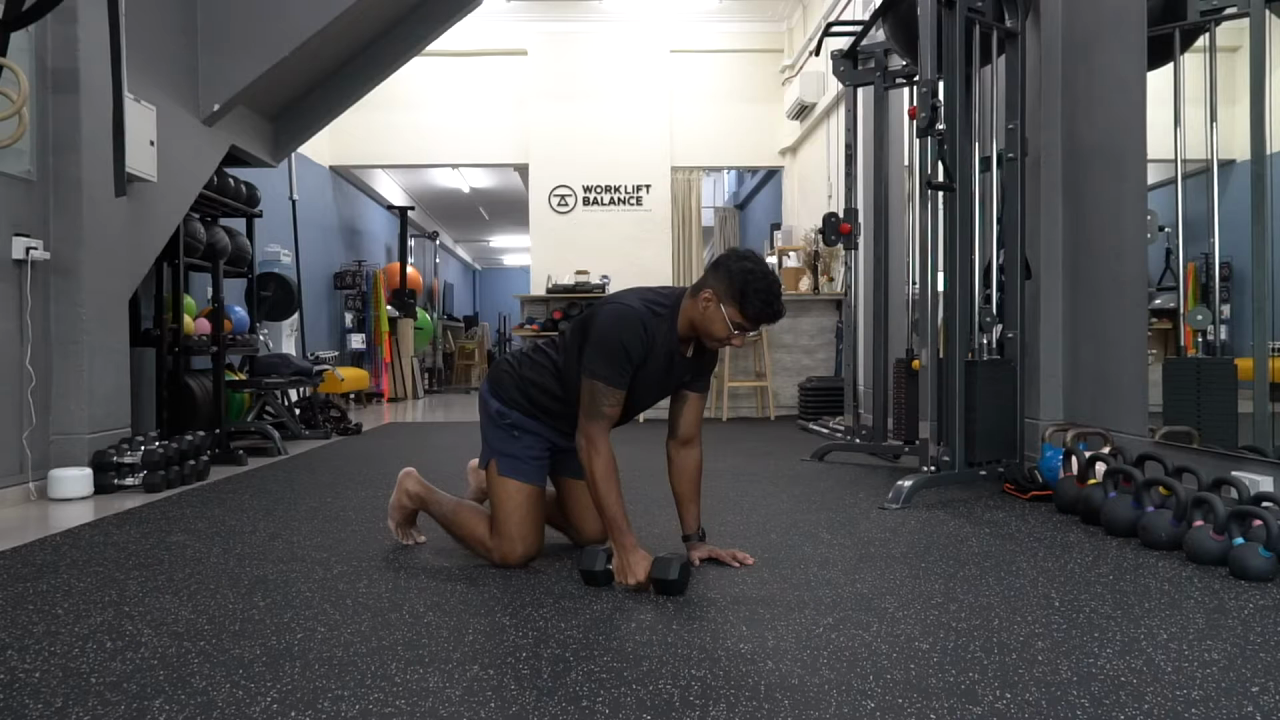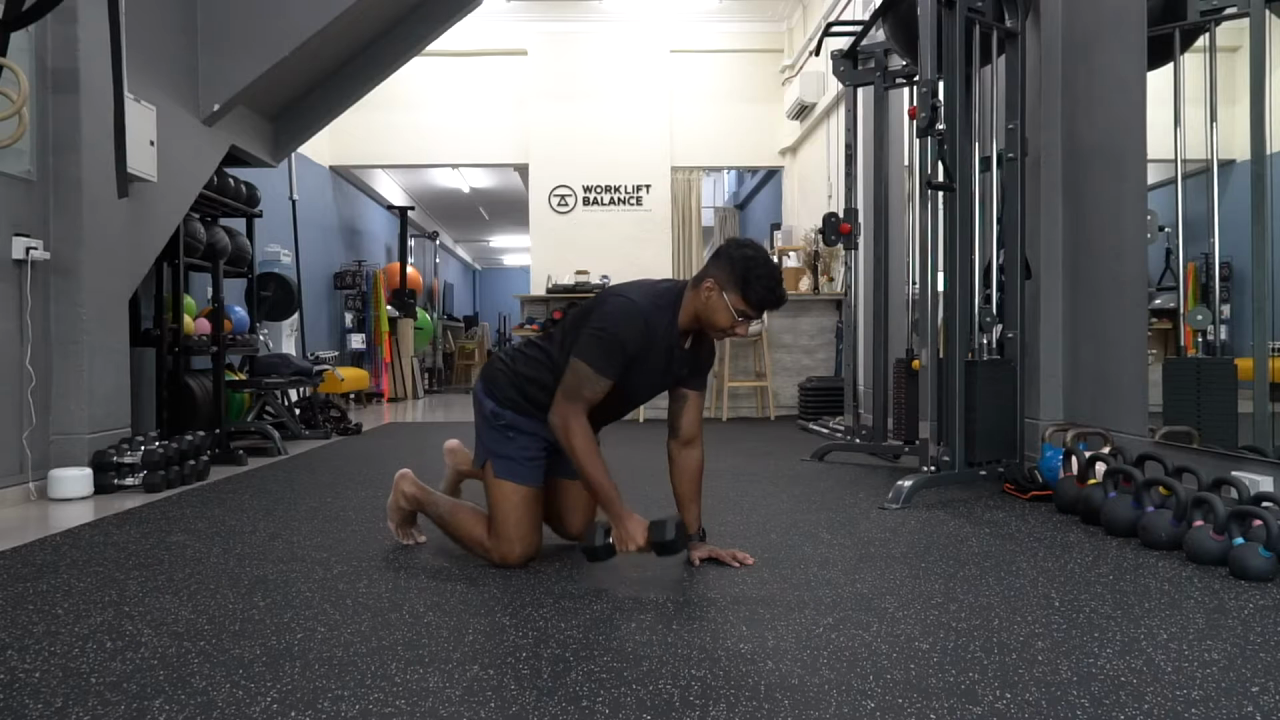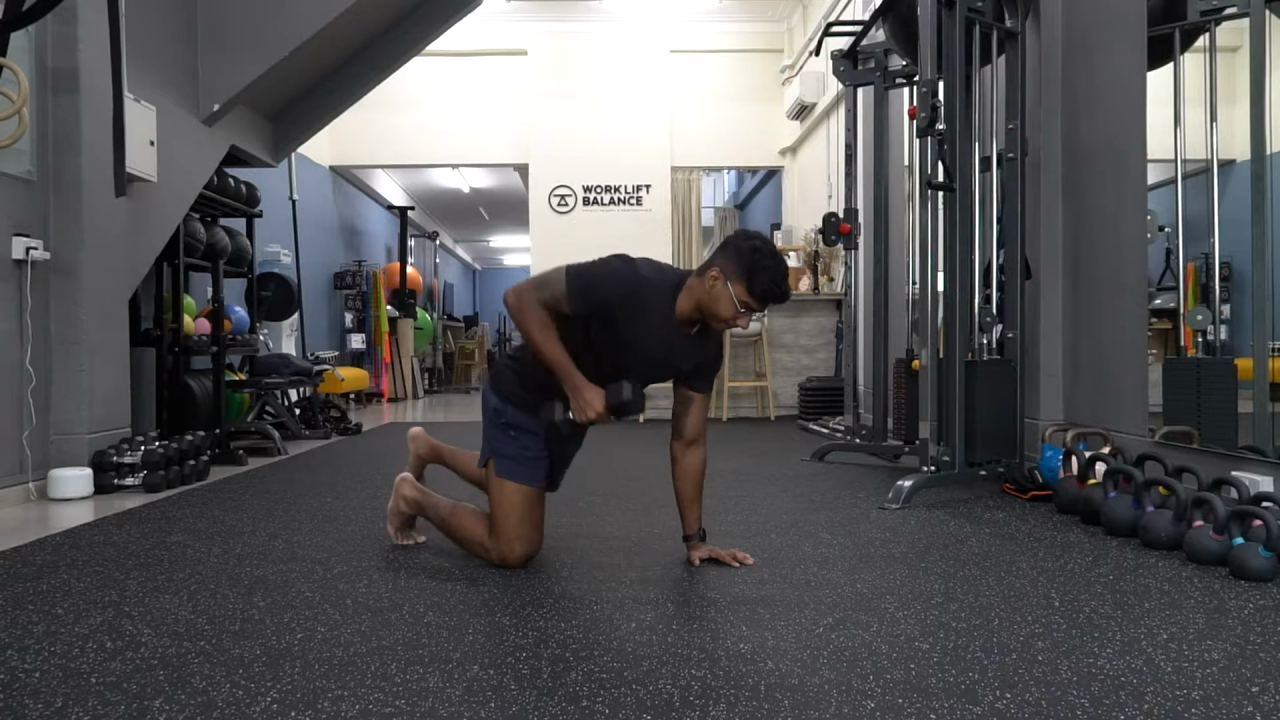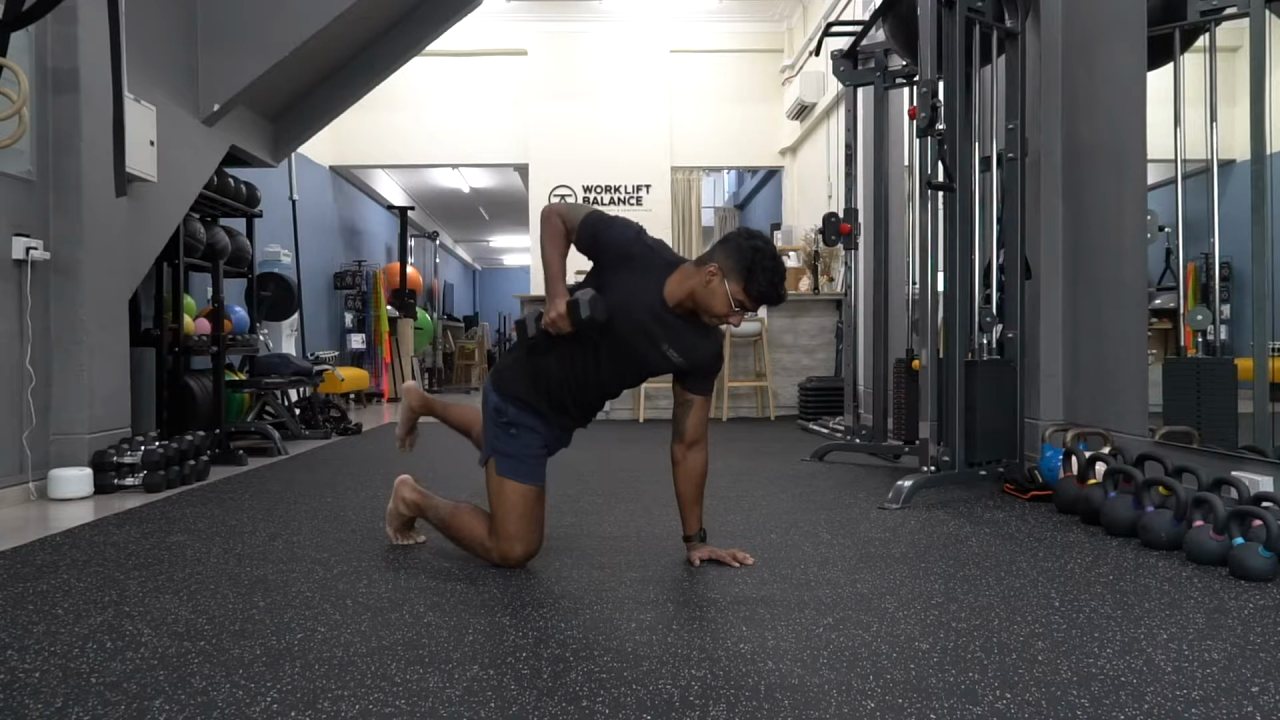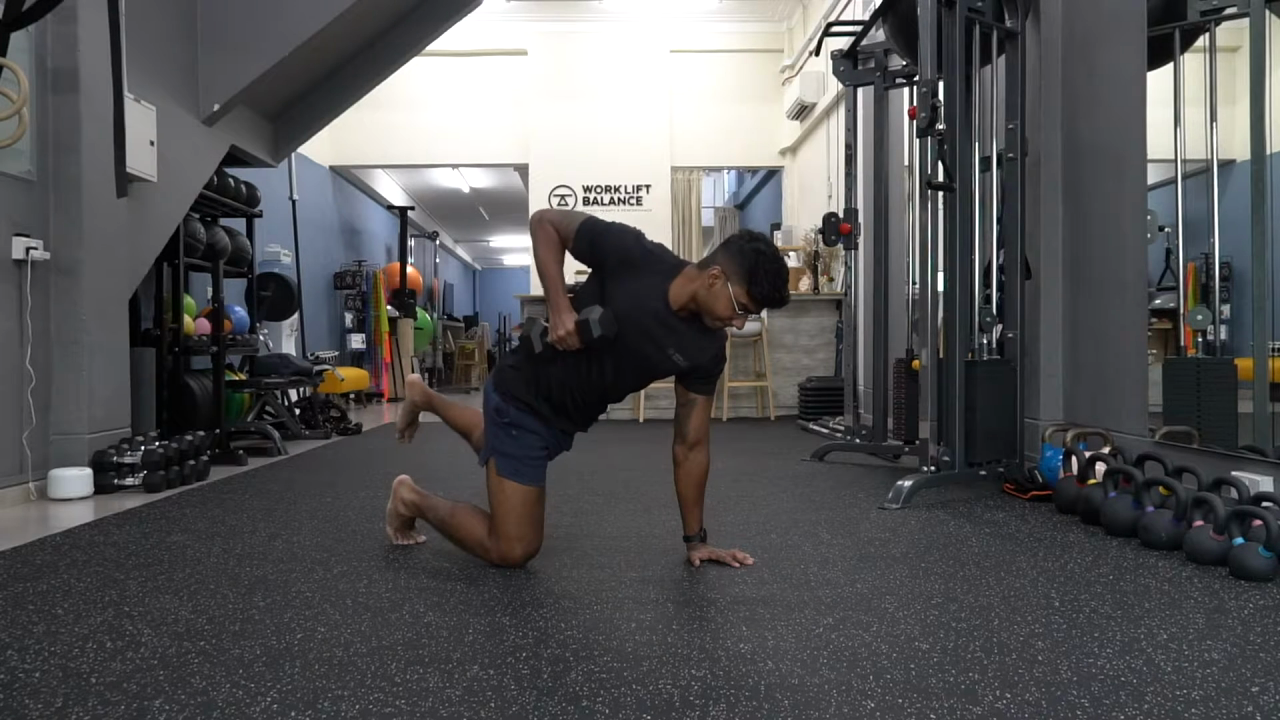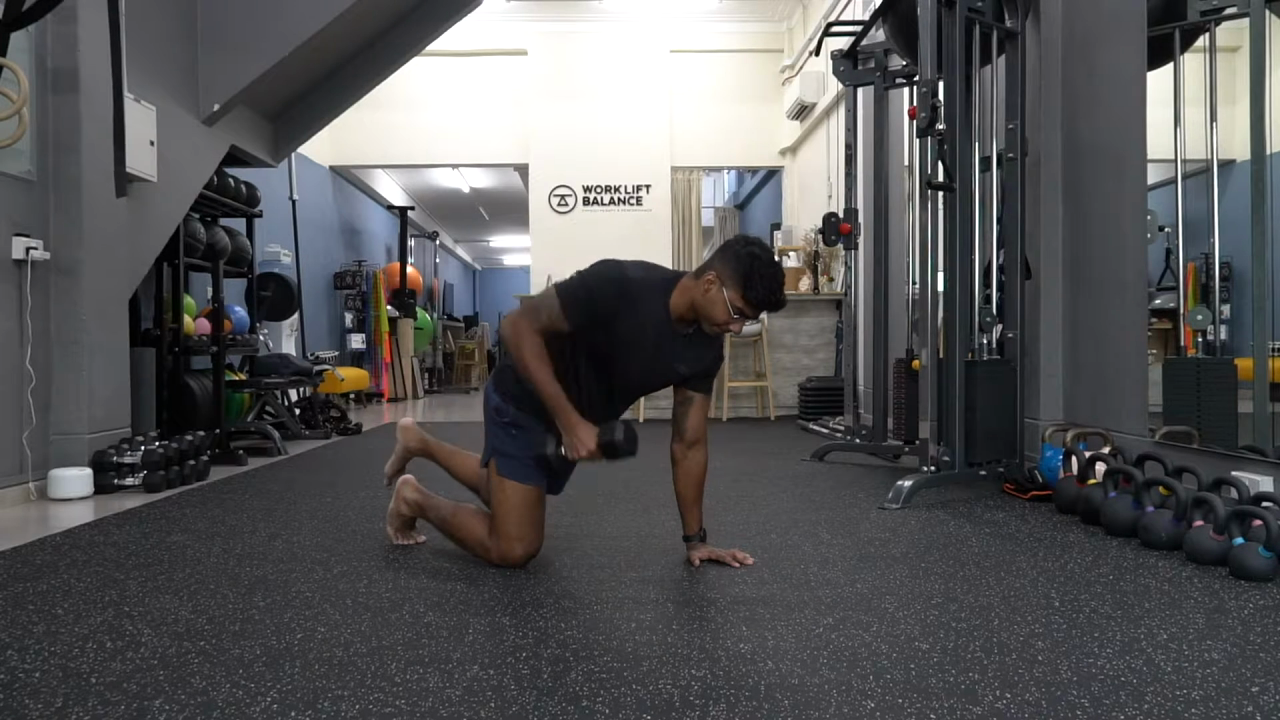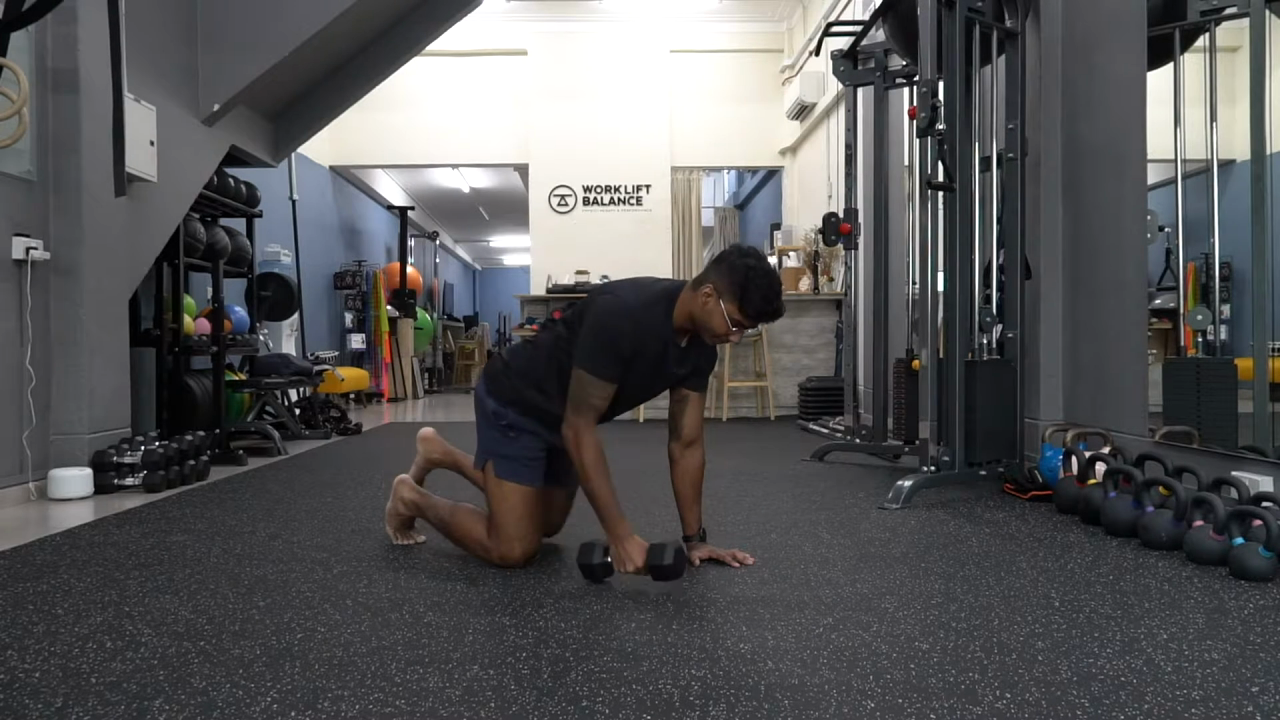
dt=0.5s
person 1, frame 1
left shoulder: (702, 350)
right shoulder: (627, 322)
left elbow: (684, 442)
right elbow: (593, 437)
left wrist: (694, 539)
right wrist: (626, 545)
left hip: (571, 416)
right hip: (518, 405)
left knee: (592, 534)
right knee: (514, 550)
left ankle: (490, 481)
right ankle: (416, 492)
person 1, frame 2
left shoulder: (699, 346)
right shoulder: (630, 315)
left elbow: (685, 441)
right elbow: (567, 416)
left wrist: (695, 538)
right wrist: (620, 515)
left hip: (565, 412)
right hip: (513, 403)
left knee: (576, 529)
right knee: (513, 550)
left ankle: (471, 462)
right ankle: (412, 493)
person 1, frame 3
left shoulder: (705, 348)
right shoulder: (633, 283)
left elbow: (688, 442)
right elbow: (522, 297)
left wrist: (694, 538)
right wrist: (576, 384)
left hip: (567, 413)
right hip: (520, 400)
left knee: (517, 494)
right knee: (513, 550)
left ankle: (429, 448)
right ankle: (413, 497)
person 1, frame 4
left shoulder: (704, 348)
right shoulder: (631, 251)
left elbow: (689, 443)
right elbow: (555, 215)
left wrist: (695, 539)
right wrist: (556, 294)
left hip: (568, 413)
right hip: (521, 394)
left knee: (504, 451)
right knee: (513, 549)
left ankle: (422, 402)
right ankle: (414, 499)
person 1, frame 5
left shoulder: (707, 348)
right shoulder: (631, 256)
left elbow: (690, 444)
right elbow: (544, 223)
left wrist: (695, 540)
right wrist: (560, 308)
left hip: (571, 415)
right hip: (523, 396)
left knee: (504, 457)
right knee: (512, 550)
left ankle: (424, 397)
right ankle: (412, 498)
person 1, frame 6
left shoulder: (706, 349)
right shoulder: (623, 286)
left elbow: (689, 444)
right elbow: (517, 327)
left wrist: (695, 540)
right wrist: (569, 421)
left hip: (573, 421)
right hip: (522, 402)
left knee: (508, 497)
right knee: (514, 549)
left ankle: (418, 441)
right ankle: (414, 499)
person 1, frame 7
left shoulder: (700, 347)
right shoulder: (623, 314)
left elbow: (686, 443)
right elbow: (579, 429)
left wrist: (694, 539)
right wrist: (620, 534)
left hip: (561, 415)
right hip: (514, 402)
left knee: (544, 524)
right knee: (513, 549)
left ankle: (439, 452)
right ankle: (411, 499)
